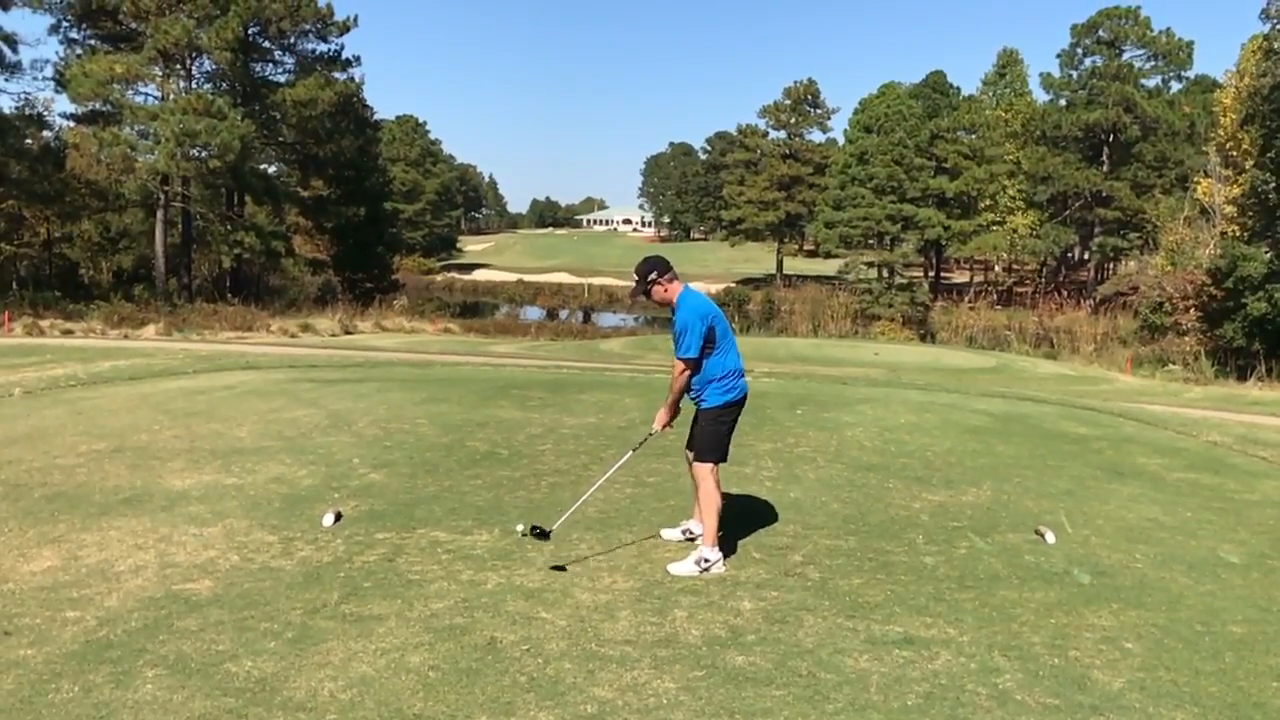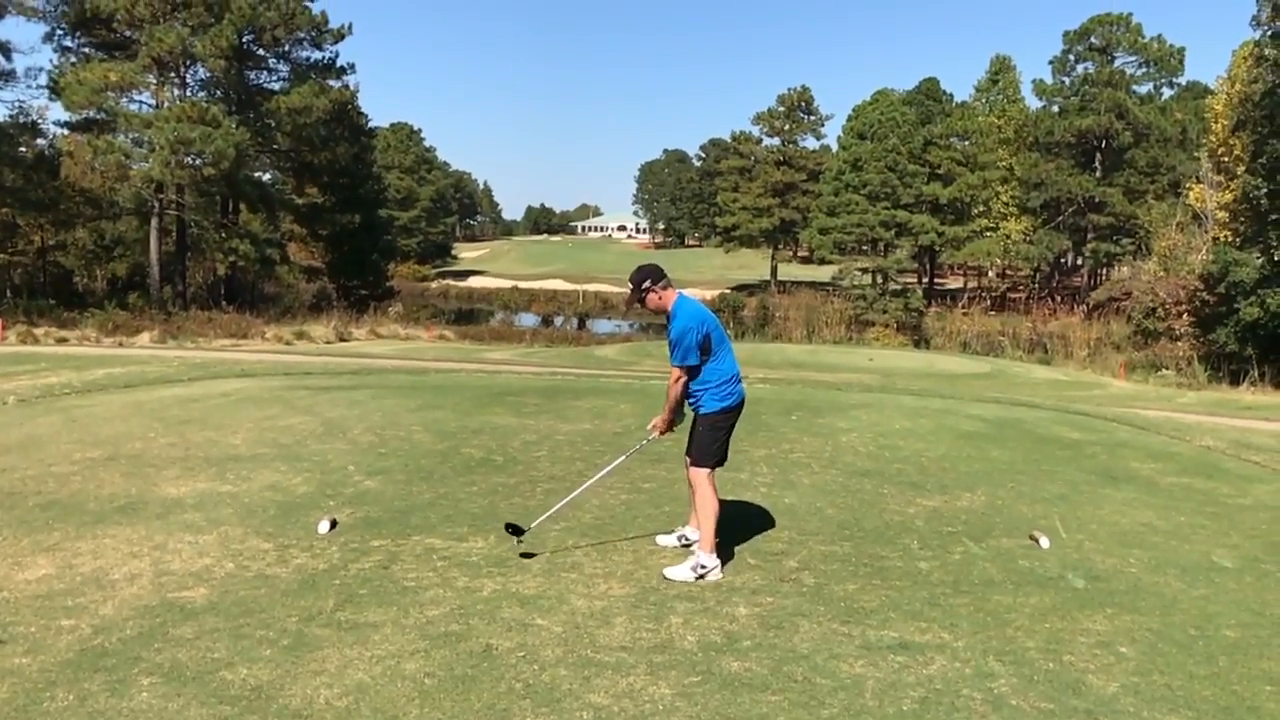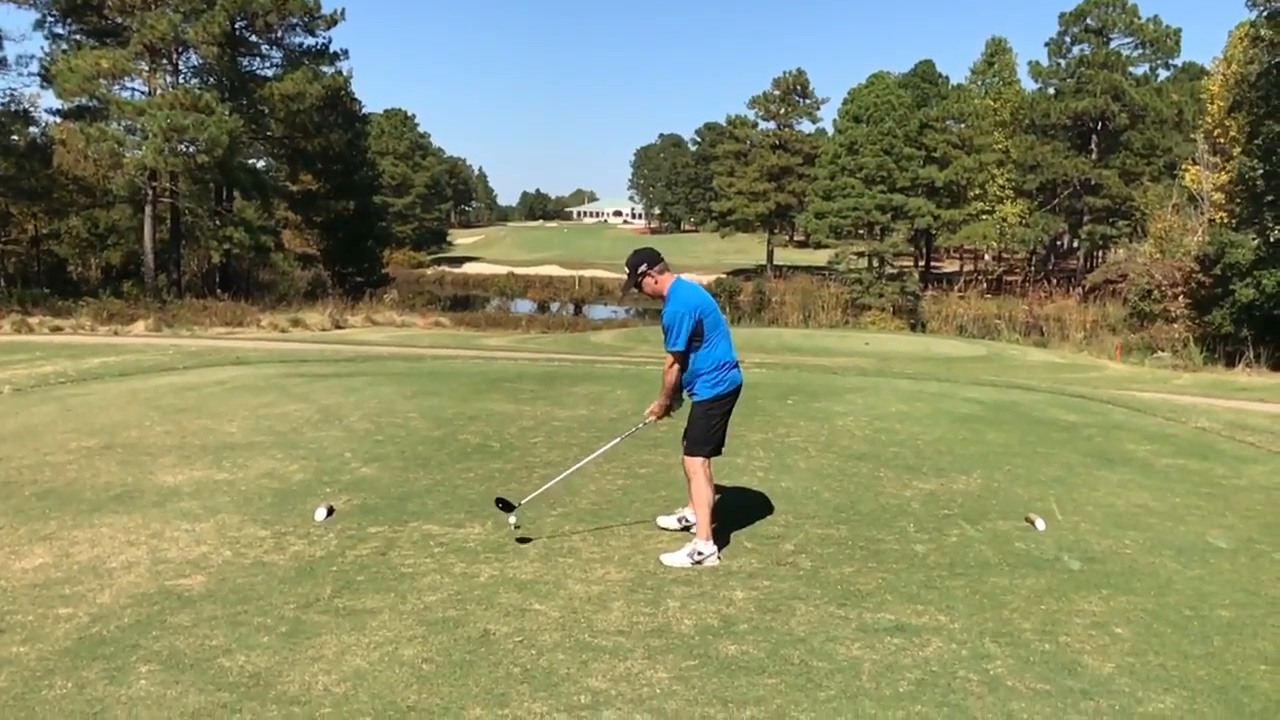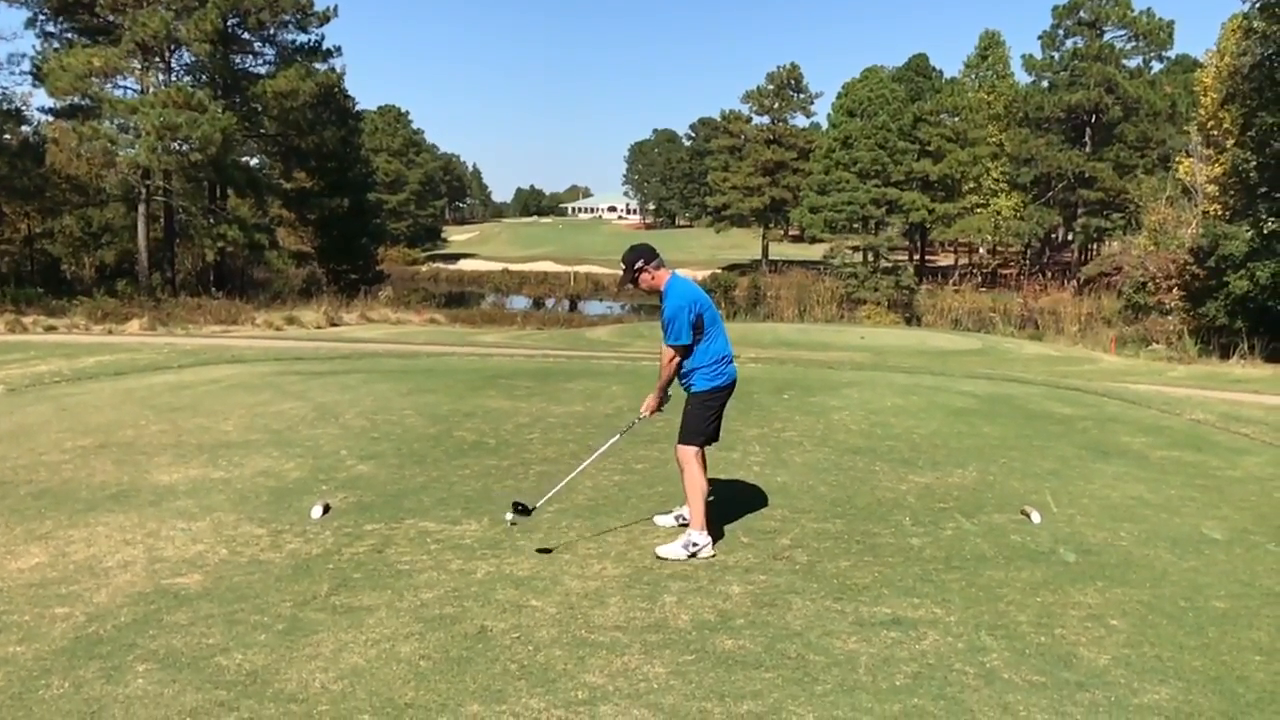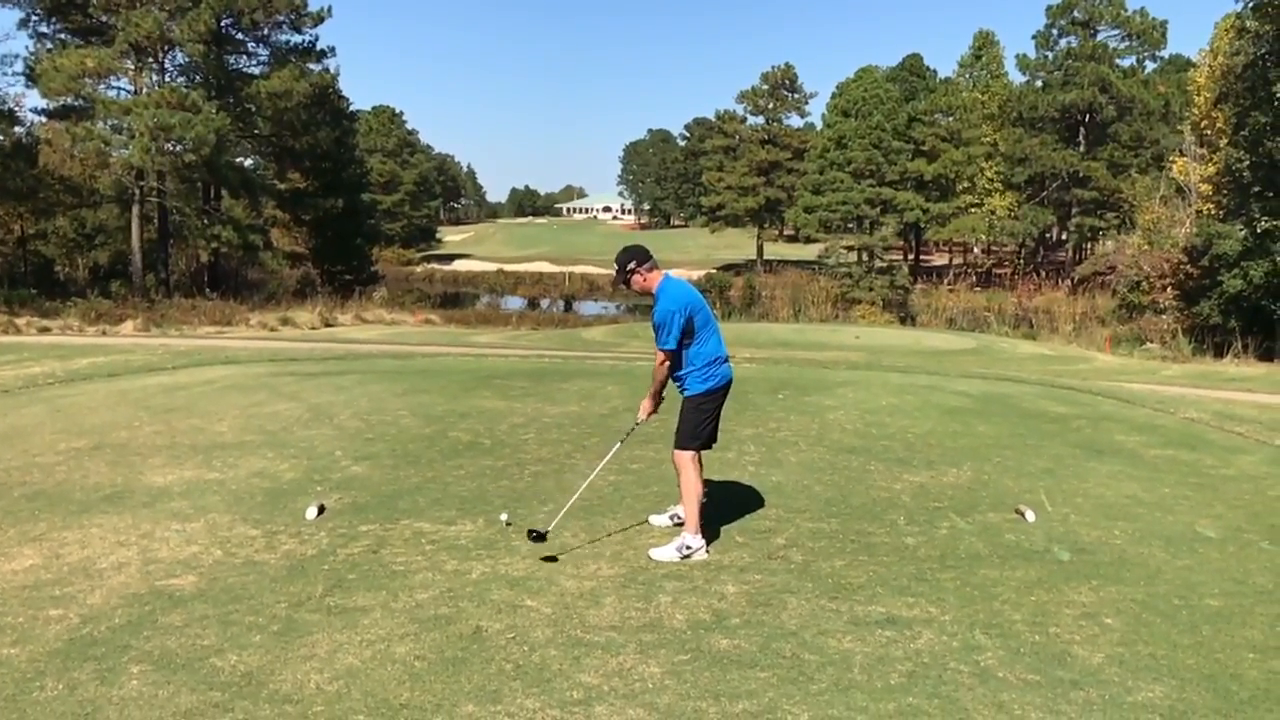
dt=0.3s
person 1, frame 1
left shoulder: (689, 312)
right shoulder: (689, 302)
left elbow: (684, 370)
right elbow: (690, 365)
left wrist: (668, 409)
right wrist: (673, 405)
left hip: (721, 395)
right hip: (716, 393)
left knee: (705, 467)
right knee: (694, 456)
left ankle: (710, 553)
right ankle: (699, 524)
person 1, frame 2
left shoulder: (684, 321)
right shoulder: (684, 309)
left elbow: (679, 377)
right elbow: (685, 373)
left wrist: (666, 417)
right wrist: (673, 411)
left hip: (718, 400)
right hip: (715, 398)
left knee: (700, 473)
right knee: (693, 463)
left ankle: (707, 559)
right ankle: (694, 530)
person 1, frame 3
left shoulder: (677, 306)
right shoulder: (686, 290)
left elbow: (673, 363)
left wrist: (663, 402)
right wrist: (673, 395)
left hip: (713, 387)
right hip: (718, 383)
left knee: (695, 461)
right knee: (694, 450)
left ankle: (704, 546)
right ankle: (694, 513)
person 1, frame 4
left shoulder: (677, 301)
right shoulder: (677, 288)
left elbow: (673, 356)
right elbow: (672, 348)
left wrist: (657, 394)
right wrist: (660, 391)
left hip: (710, 380)
right hip: (708, 378)
left knee: (688, 451)
right knee: (691, 446)
left ankle: (698, 537)
right ankle: (692, 510)
person 1, frame 5
left shoulder: (668, 304)
right shoulder: (672, 287)
left elbow: (665, 360)
right elbow: (667, 353)
left wrist: (652, 398)
right wrist: (655, 392)
left hip: (704, 382)
right hip: (706, 378)
left knee: (685, 455)
right knee: (688, 449)
left ankle: (692, 539)
right ankle: (686, 509)
